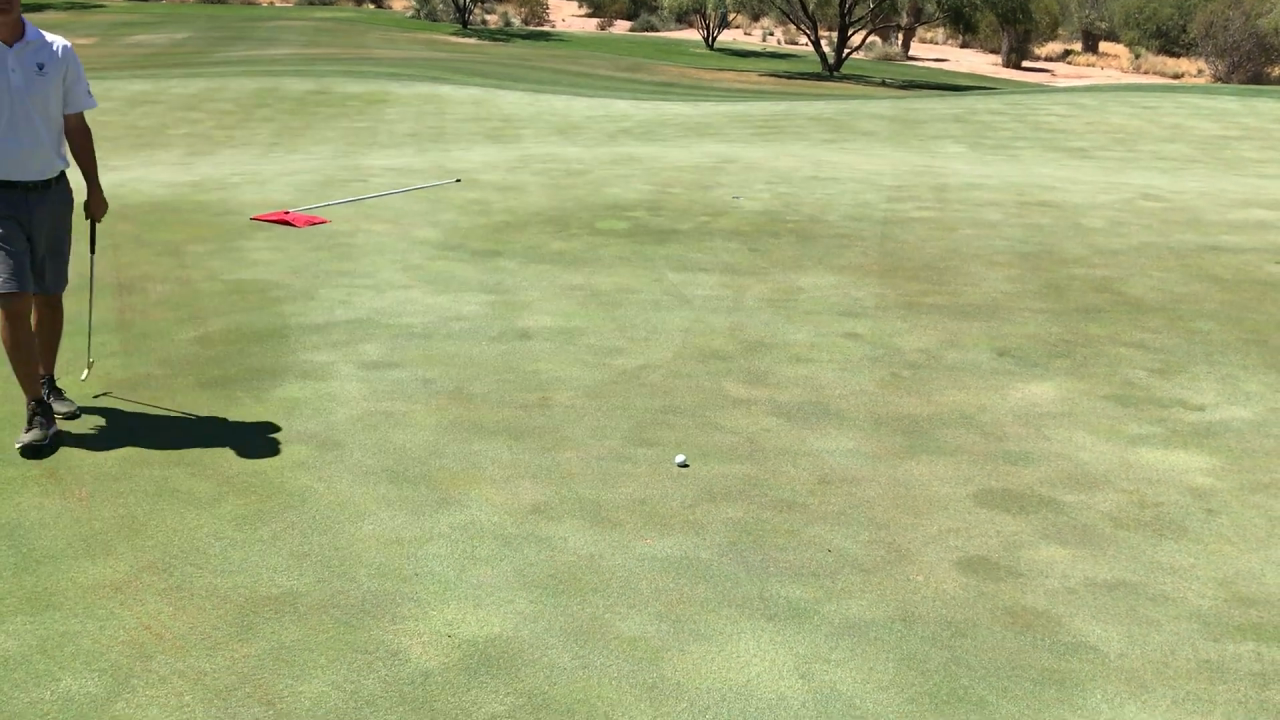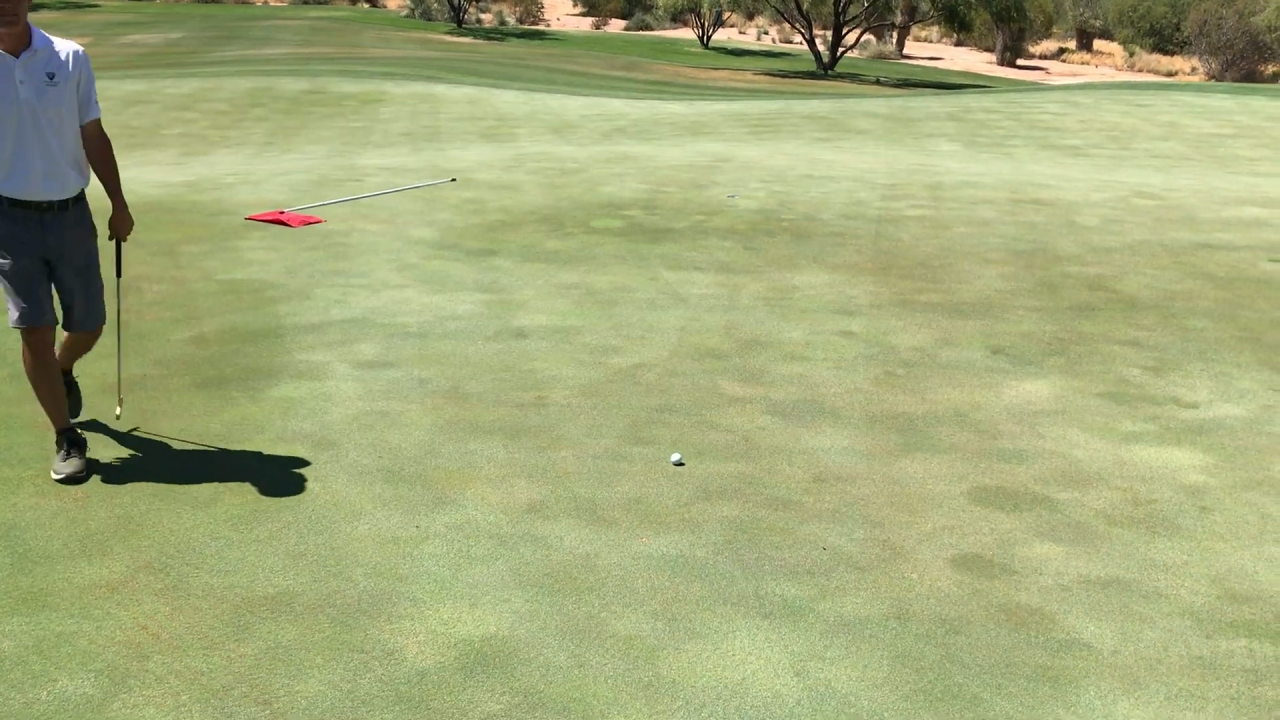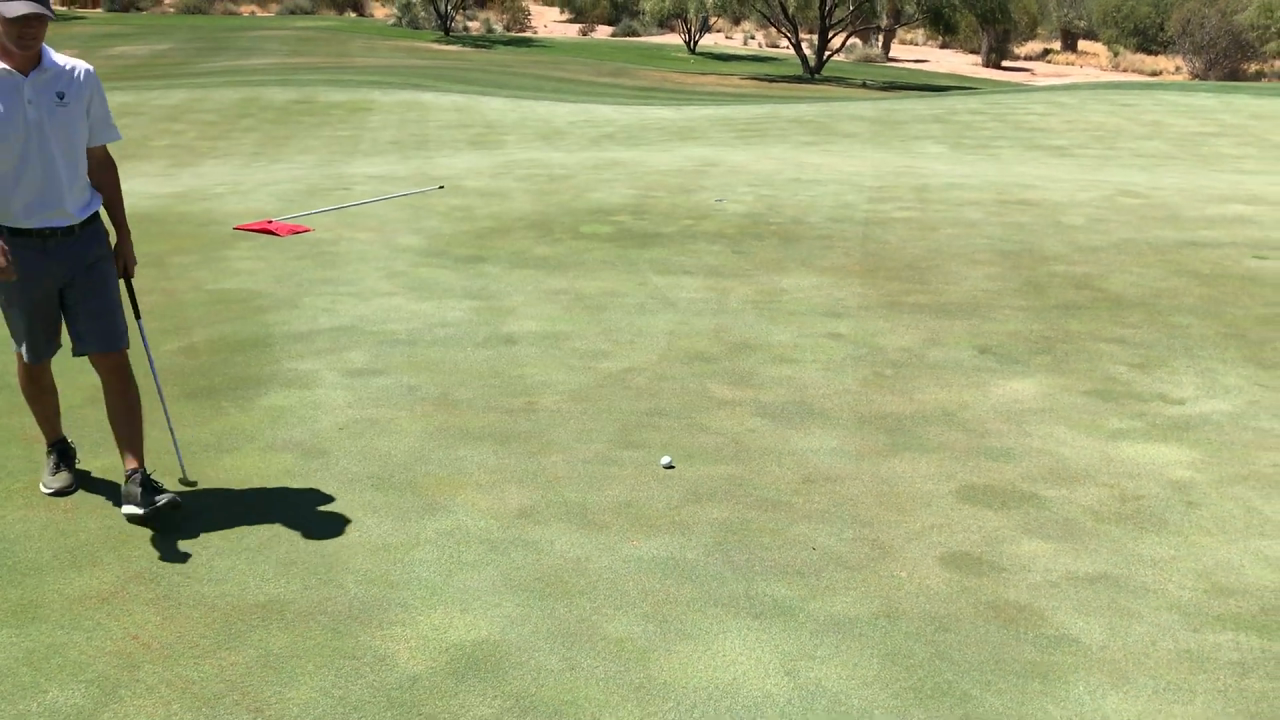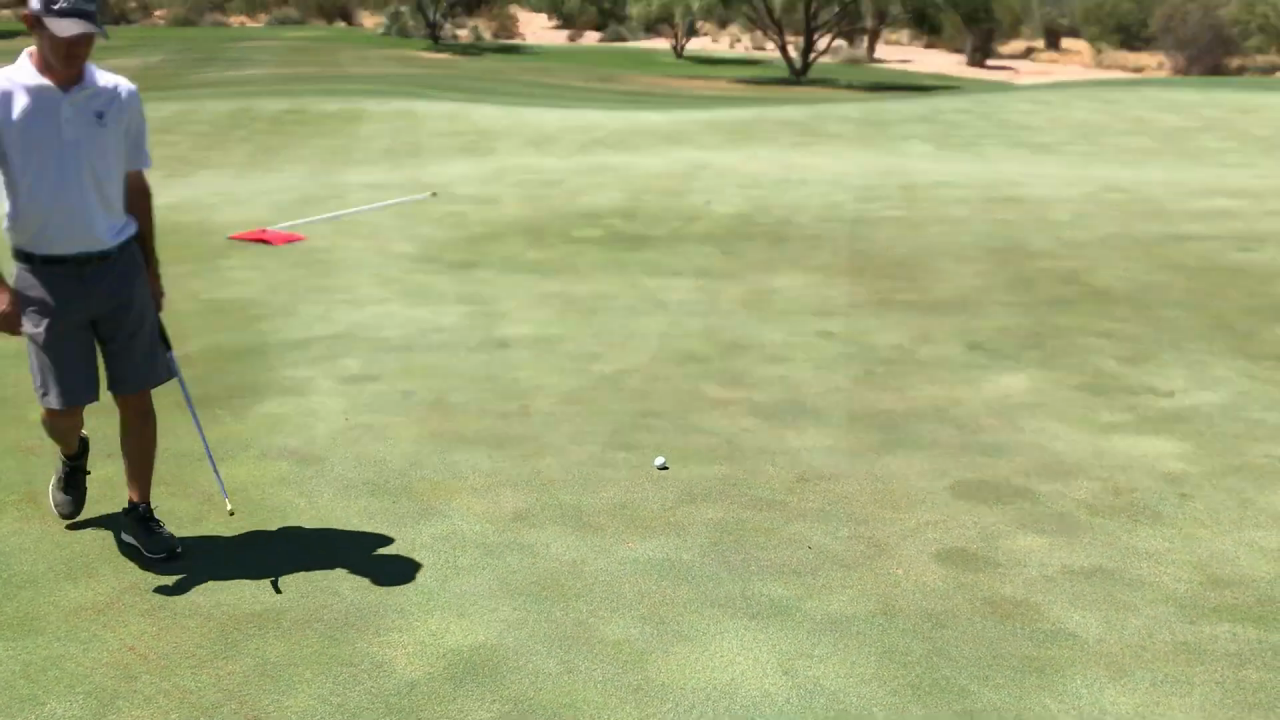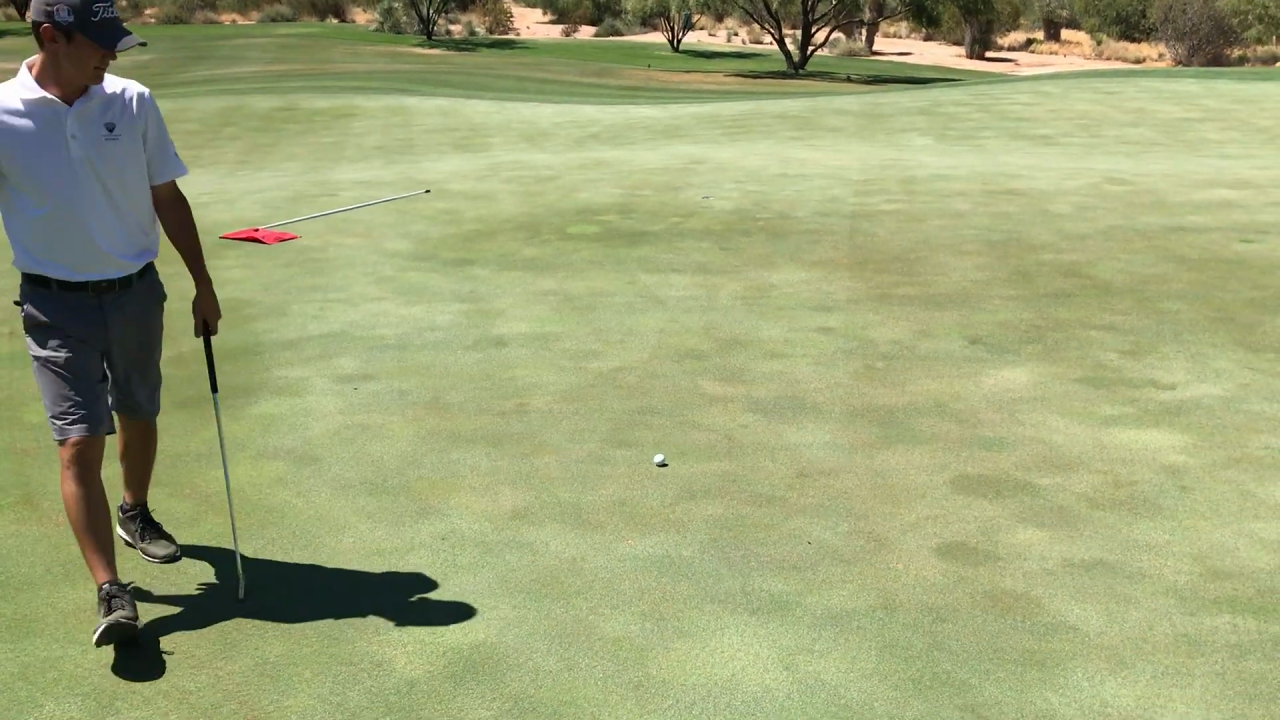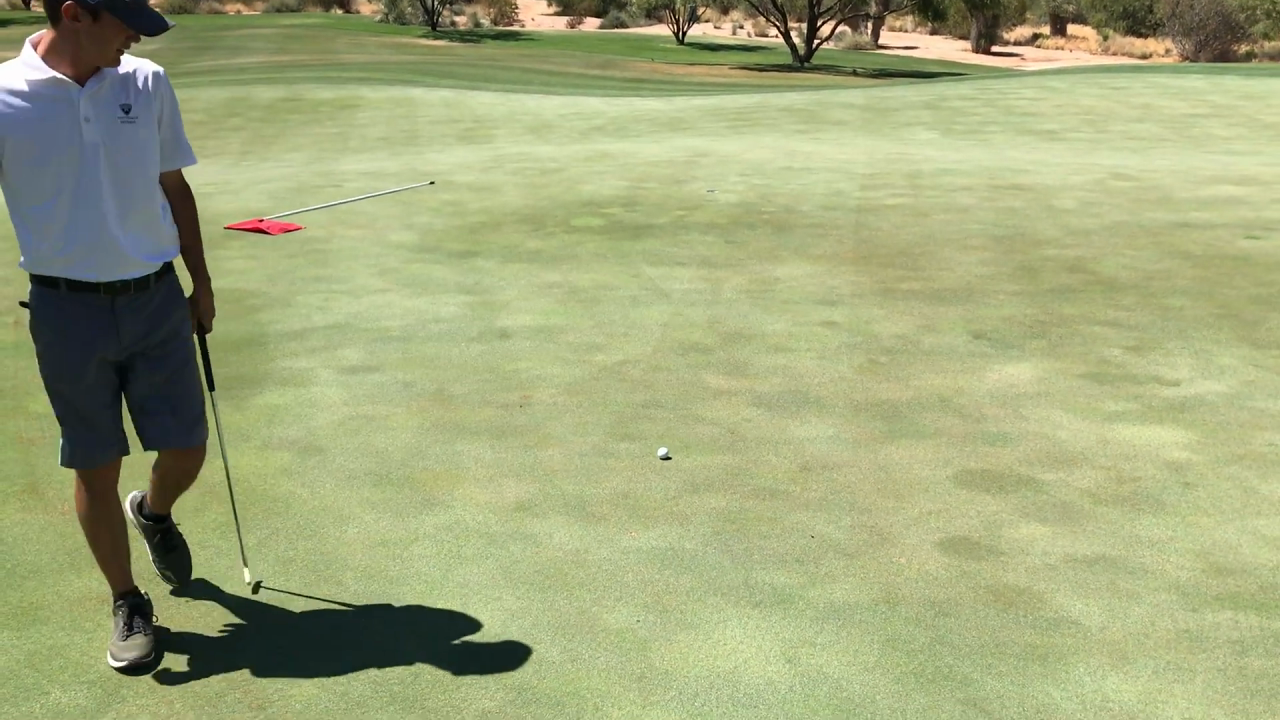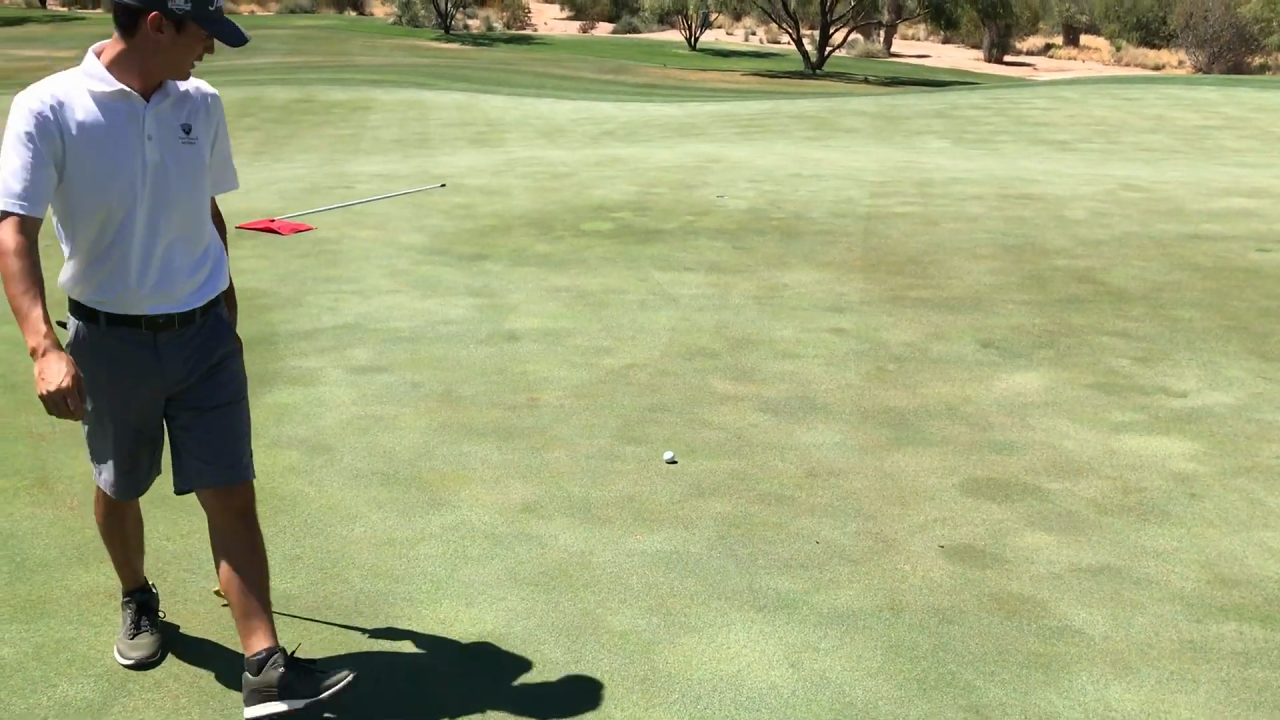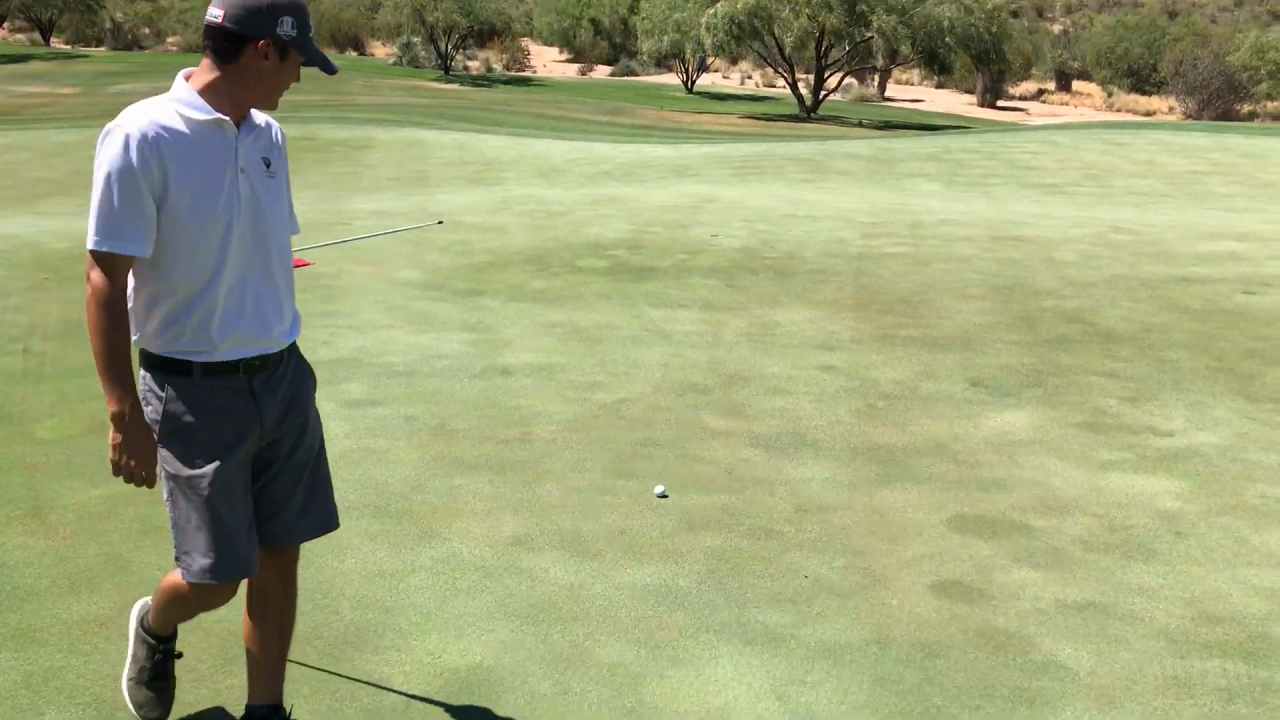
dt=0.3s
person 1, frame 1
left shoulder: (58, 51)
left elbow: (75, 125)
left wrist: (94, 188)
left hip: (51, 192)
left knee: (49, 299)
left ankle: (45, 381)
right ankle: (36, 407)
person 1, frame 2
left shoulder: (70, 58)
left elbow: (93, 136)
left wrist: (119, 205)
left hip: (71, 215)
left knee: (87, 325)
left ankle: (59, 373)
right ankle: (67, 437)
person 1, frame 3
left shoulder: (79, 77)
left wrist: (124, 236)
left hip: (84, 241)
left knee: (113, 359)
left ankle: (136, 478)
right ankle: (58, 449)
person 1, frame 4
left shoulder: (120, 96)
left wrist: (151, 268)
left hip: (120, 268)
left knee: (136, 398)
right knee: (62, 411)
left ankle: (139, 514)
right ankle: (72, 453)
person 1, frame 5
left shoulder: (134, 102)
left elbow: (168, 199)
left wrist: (204, 286)
left hip: (135, 294)
right hip: (56, 307)
left knee: (138, 419)
right knee: (79, 449)
left ankle: (135, 512)
right ankle: (114, 595)
person 1, frame 6
left shoulder: (147, 84)
left wrist: (202, 281)
left hip: (156, 300)
right hip: (66, 310)
left knee: (185, 450)
right knee: (95, 468)
left ankle: (154, 509)
right ankle: (128, 604)
person 1, frame 7
left shoulder: (202, 105)
left wrist: (225, 303)
left hip: (204, 334)
right hip: (111, 340)
left knee: (231, 496)
right knee: (119, 492)
right ankle: (137, 599)
person 1, frame 8
left shoulder: (268, 136)
right shoulder: (143, 138)
right elbow: (109, 281)
right wrist: (124, 413)
left hip: (278, 382)
right hip: (195, 395)
left knee: (279, 558)
right knee: (217, 575)
right ankle: (156, 623)
